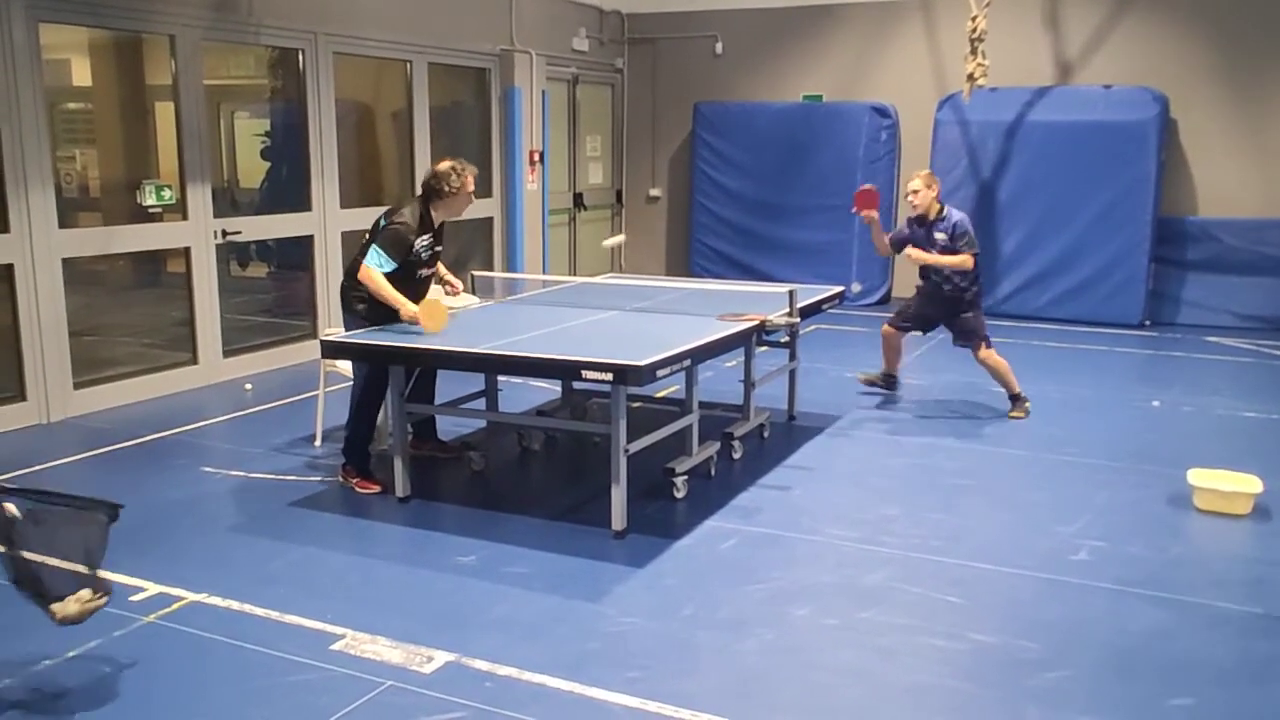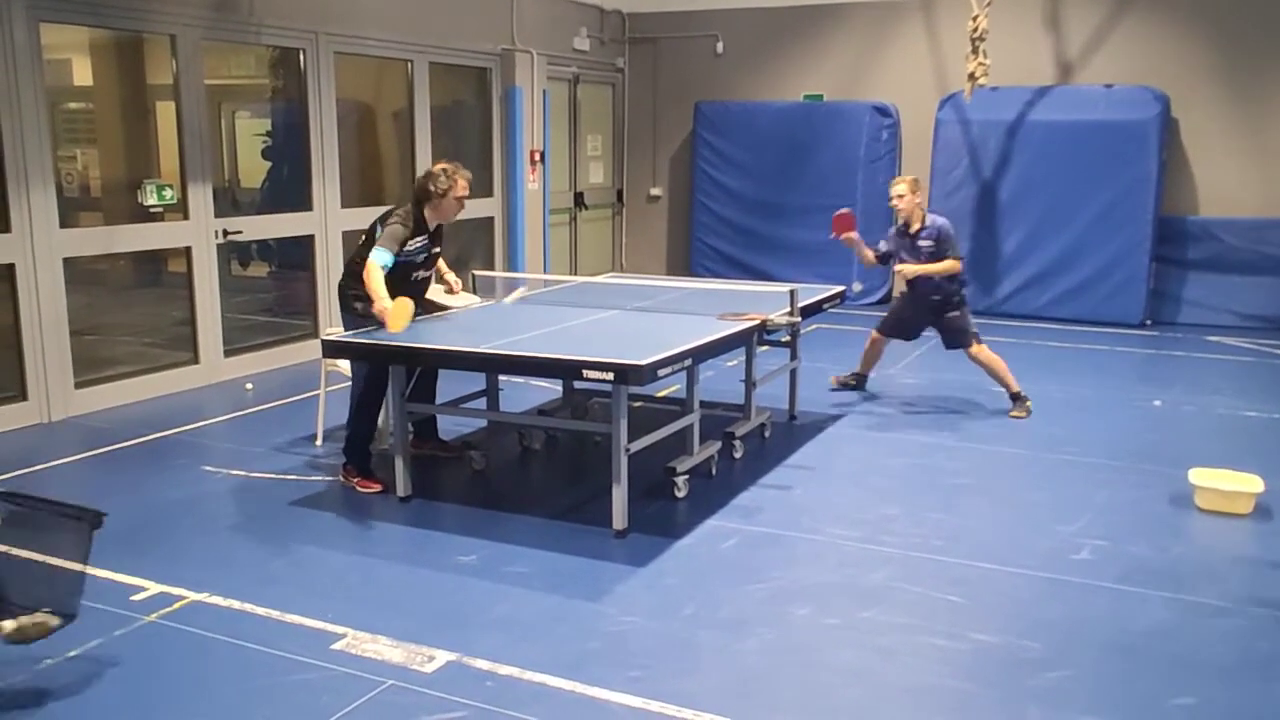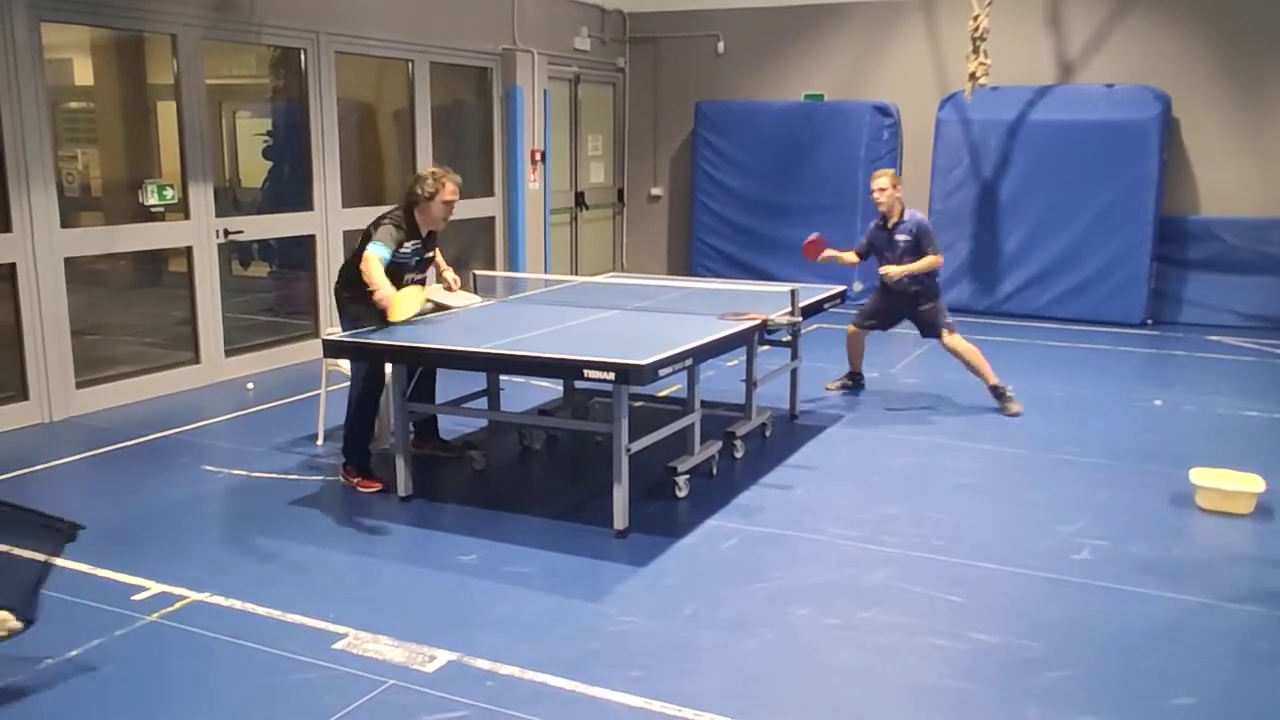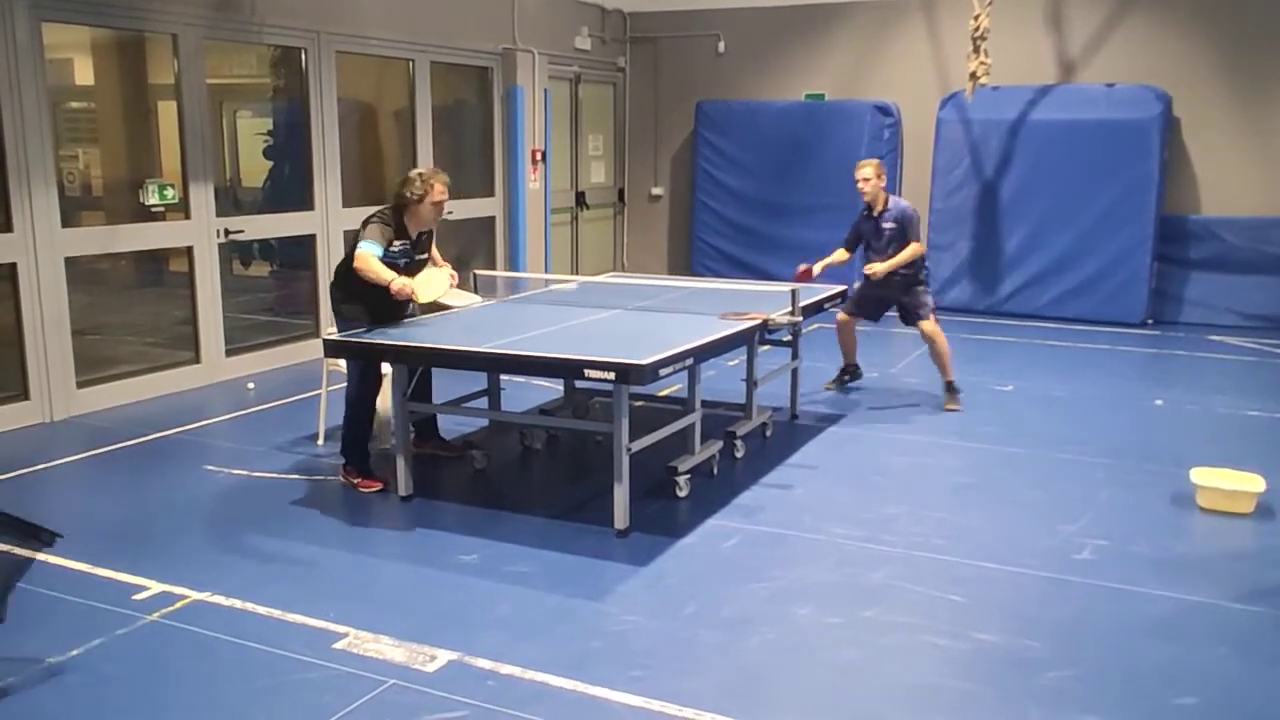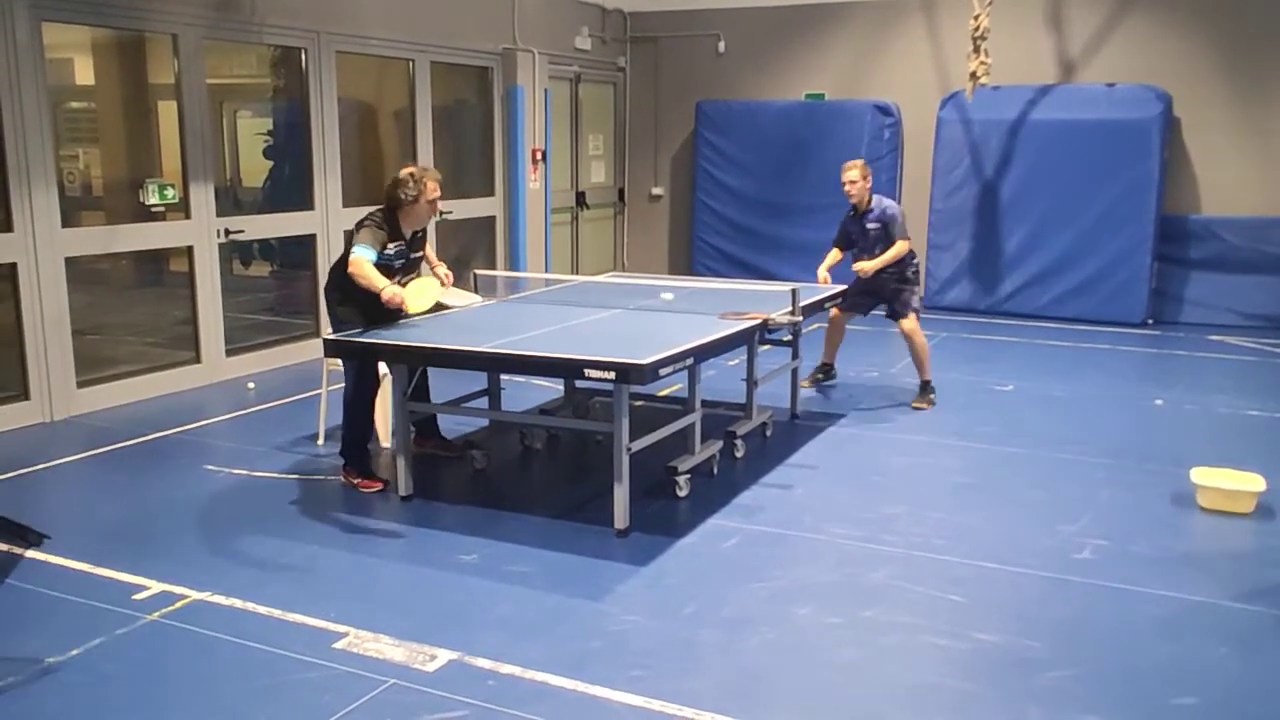
dt=0.1s
person 1, frame 1
left shoulder: (436, 219)
right shoulder: (405, 223)
right elbow: (367, 272)
left wrist: (444, 275)
right wrist: (401, 304)
left hip: (404, 303)
right hip: (369, 304)
left knee: (423, 366)
right knee: (372, 380)
left ankle: (424, 437)
right ankle: (354, 466)
person 1, frame 2
left shoulder: (434, 222)
right shoulder: (400, 225)
right elbow: (372, 268)
left wrist: (445, 273)
right wrist: (382, 301)
right hip: (367, 303)
left knee: (425, 365)
right knee: (372, 379)
left ankle: (425, 436)
right ankle: (354, 465)
person 1, frame 3
left shoulder: (431, 225)
right shoulder: (392, 227)
right elbow: (370, 263)
left wrist: (443, 268)
right wrist: (384, 289)
right hip: (362, 304)
left knee: (423, 365)
right knee: (370, 380)
left ankle: (426, 436)
right ankle: (354, 465)
person 1, frame 4
left shoulder: (424, 226)
right shoulder: (381, 226)
right elbow: (362, 260)
left wrist: (442, 264)
right wrist: (392, 279)
left hip: (398, 304)
right hip: (357, 304)
right knee: (365, 379)
left ankle: (426, 435)
right ankle: (354, 465)
person 1, frame 5
left shoulder: (417, 225)
right shoulder: (376, 228)
right elbow: (357, 266)
left wrist: (435, 264)
right wrist: (386, 288)
left hip: (391, 306)
right hip: (353, 307)
left knee: (415, 367)
right knee: (364, 381)
left ankle: (426, 434)
right ankle: (354, 465)
person 2, frame 1
left shoulder: (958, 221)
right shoulder: (914, 224)
left elbow: (968, 262)
right elbow: (888, 248)
left wrist: (927, 258)
right wrist: (875, 224)
left hip: (963, 298)
right hip: (931, 295)
left knee: (984, 353)
right knee: (890, 330)
left ankle: (1018, 397)
right ankle: (889, 377)
person 2, frame 2
left shoulder: (940, 226)
right shoulder: (897, 233)
left elbow: (956, 265)
right elbow: (873, 260)
left wrist: (918, 269)
right wrist: (856, 243)
left hip: (948, 301)
right hip: (915, 299)
left knee: (976, 350)
right knee: (877, 337)
left ankle: (1018, 397)
right ankle: (860, 378)
person 2, frame 3
left shoulder: (918, 222)
right shoulder: (876, 228)
left elbow: (936, 259)
right elbow: (857, 257)
left wrist: (902, 270)
right wrist: (836, 256)
left hip: (922, 293)
right hip: (892, 293)
left knee: (951, 341)
right knee: (854, 330)
left ankle: (999, 391)
right ankle: (855, 377)
person 2, frame 4
left shoulder: (903, 209)
right shoulder: (862, 217)
left elbow: (918, 247)
right elbow: (847, 250)
left wrist: (887, 266)
right wrist: (822, 263)
left hip: (909, 280)
right hip: (876, 280)
left knee: (929, 329)
right knee: (844, 319)
left ankle: (951, 386)
right ankle: (851, 369)
person 2, frame 5
left shoulder: (888, 209)
right shoulder: (850, 217)
left elbow: (903, 245)
right elbow: (838, 248)
left wrist: (875, 264)
right wrist: (824, 267)
left hip: (900, 276)
right hip: (869, 277)
left knee: (909, 327)
right knee: (837, 314)
left ankle: (926, 387)
right ankle: (826, 368)
